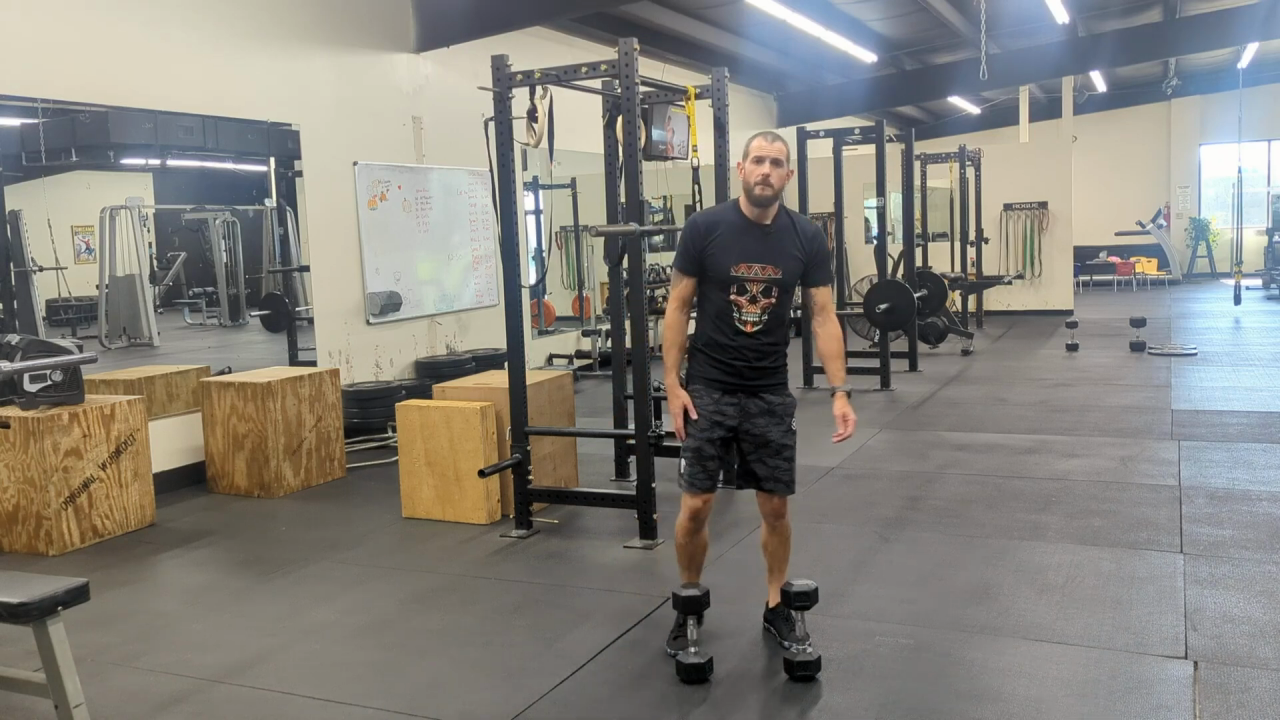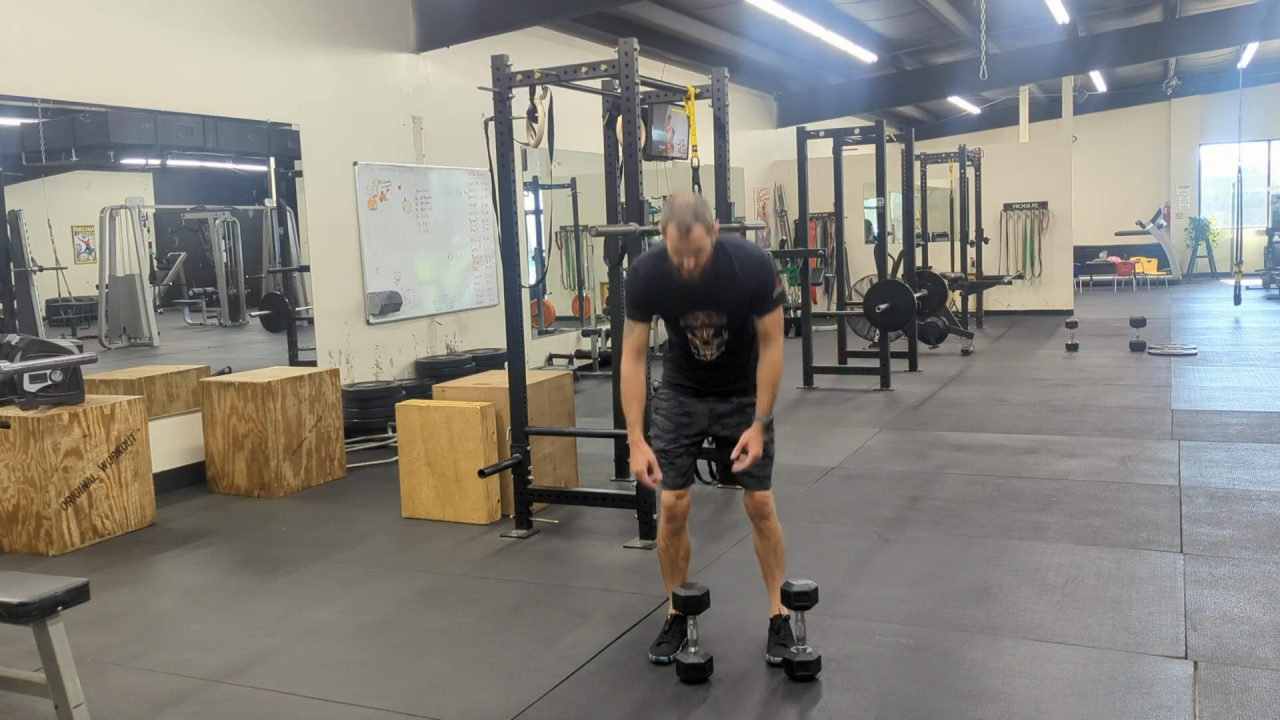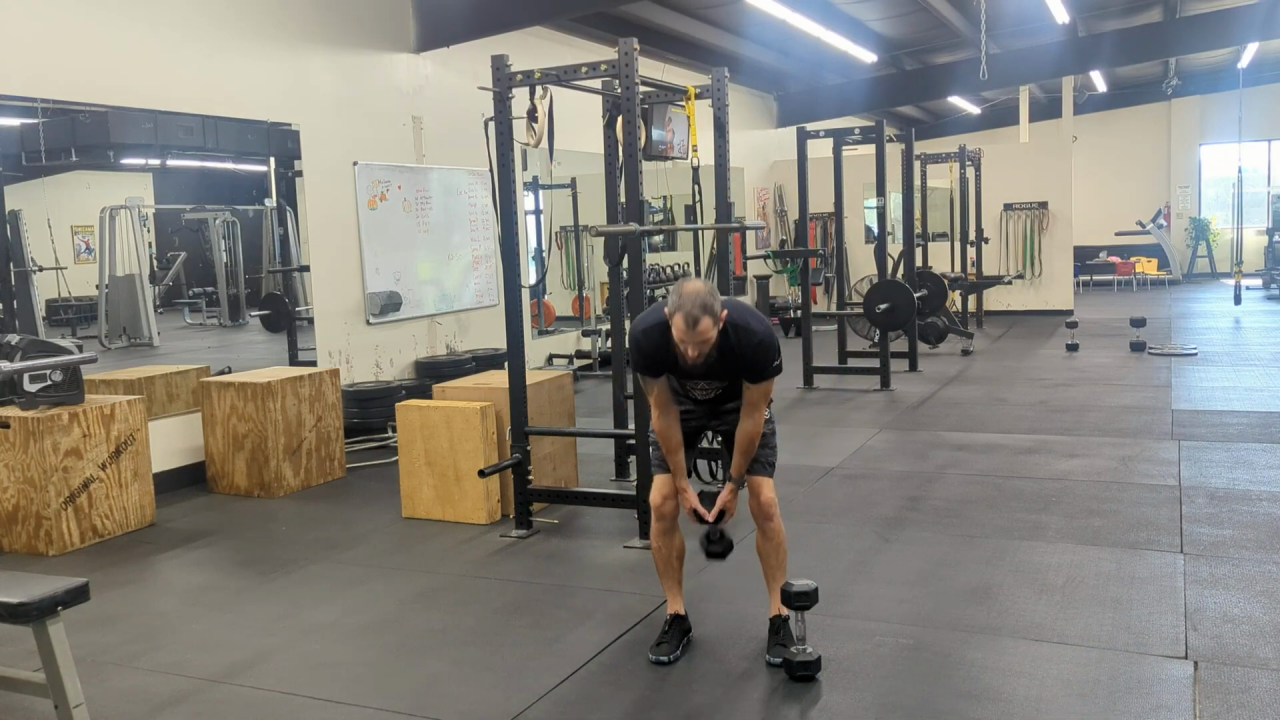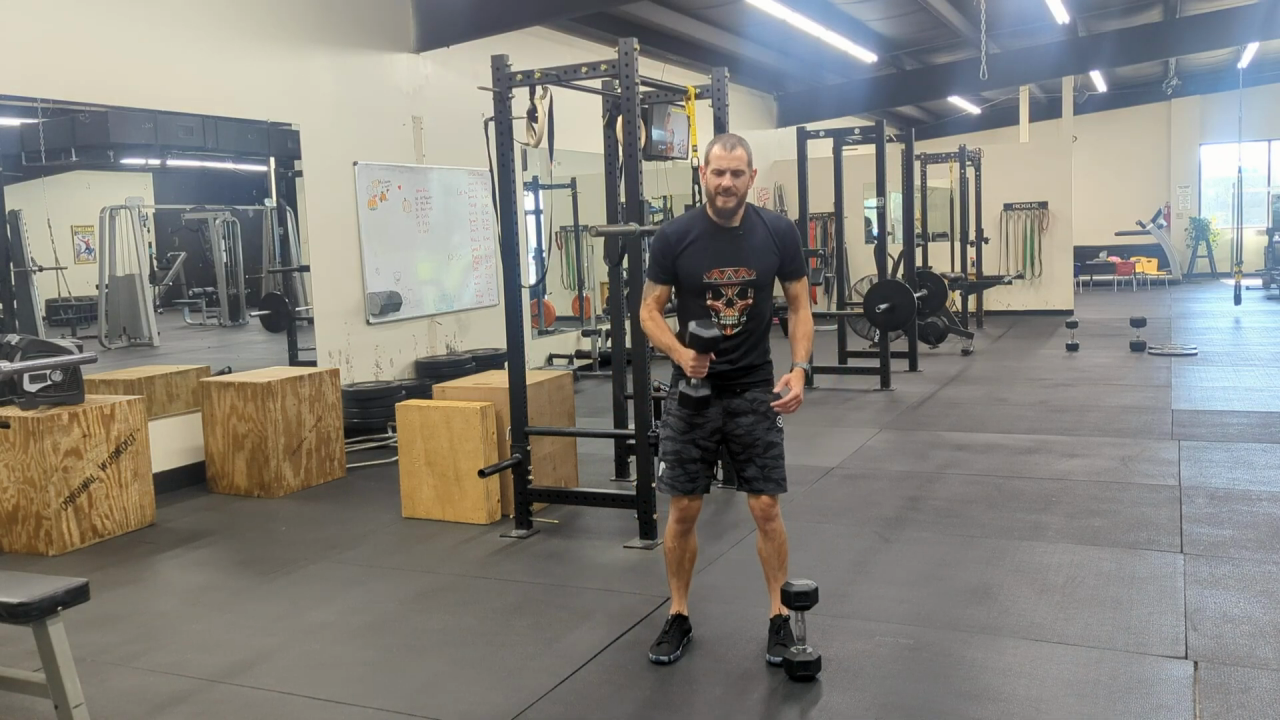
dt=1s
person 1, frame 1
left shoulder: (807, 237)
right shoulder: (705, 227)
left elbow: (823, 318)
right elbow: (677, 308)
left wrist: (840, 392)
right wrist: (673, 384)
left hip: (770, 393)
right hip: (709, 389)
left knee: (775, 508)
right knee: (695, 506)
left ankle: (775, 605)
person 1, frame 2
left shoulder: (752, 264)
right shoulder: (645, 273)
left elbow: (771, 344)
right elbow: (634, 356)
left wrist: (760, 425)
right wrist: (636, 440)
left hip: (742, 395)
right hip: (681, 394)
left knee: (760, 504)
right knee: (673, 506)
left ankle: (779, 615)
right ankle: (678, 615)
person 1, frame 3
left shoulder: (756, 335)
right shoulder: (646, 334)
left elbow: (752, 414)
right elbow: (663, 412)
left wrist: (734, 485)
right wrist: (683, 485)
left hip: (739, 400)
right hip: (681, 402)
left knee: (763, 502)
right knee: (662, 502)
left ankle: (779, 617)
right ankle: (676, 616)
person 1, frame 4
left shoulder: (778, 232)
right shoulder: (674, 236)
left elbow: (799, 304)
right elbow: (649, 310)
left wrist: (799, 369)
right wrist: (680, 354)
left hip: (755, 392)
left knee: (765, 509)
right knee: (683, 510)
left ankle: (780, 617)
right ankle: (678, 616)
